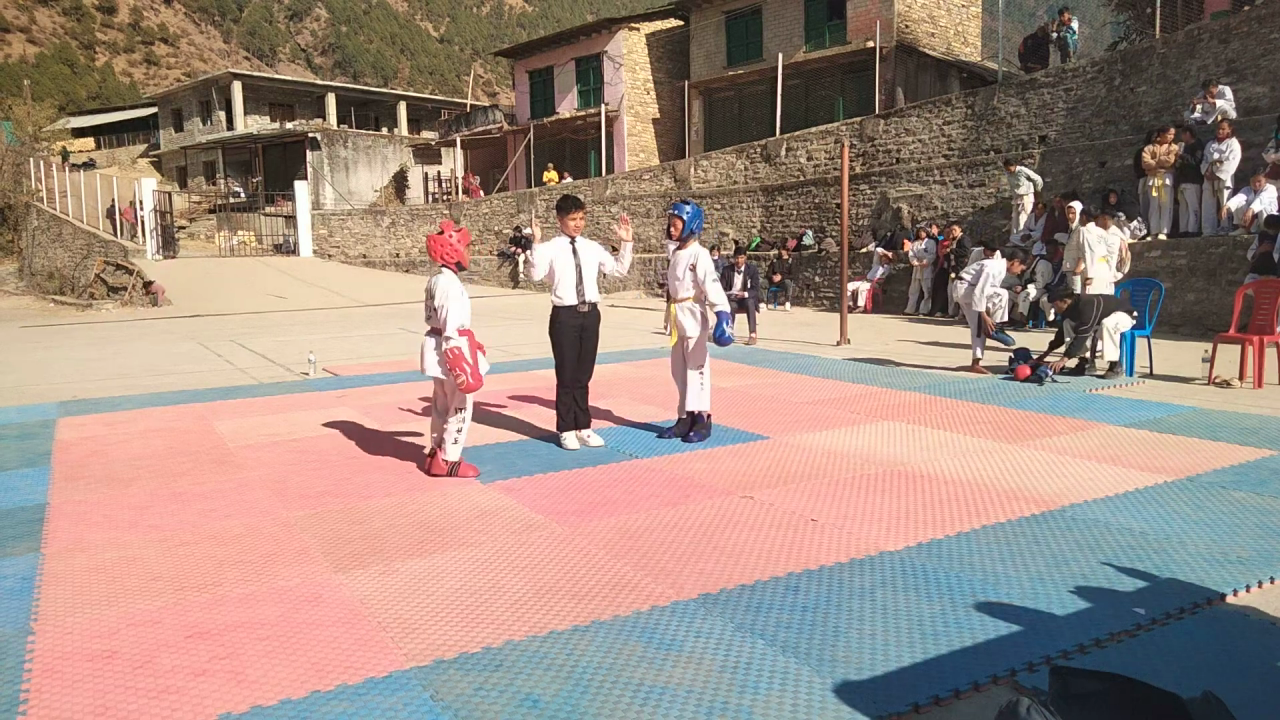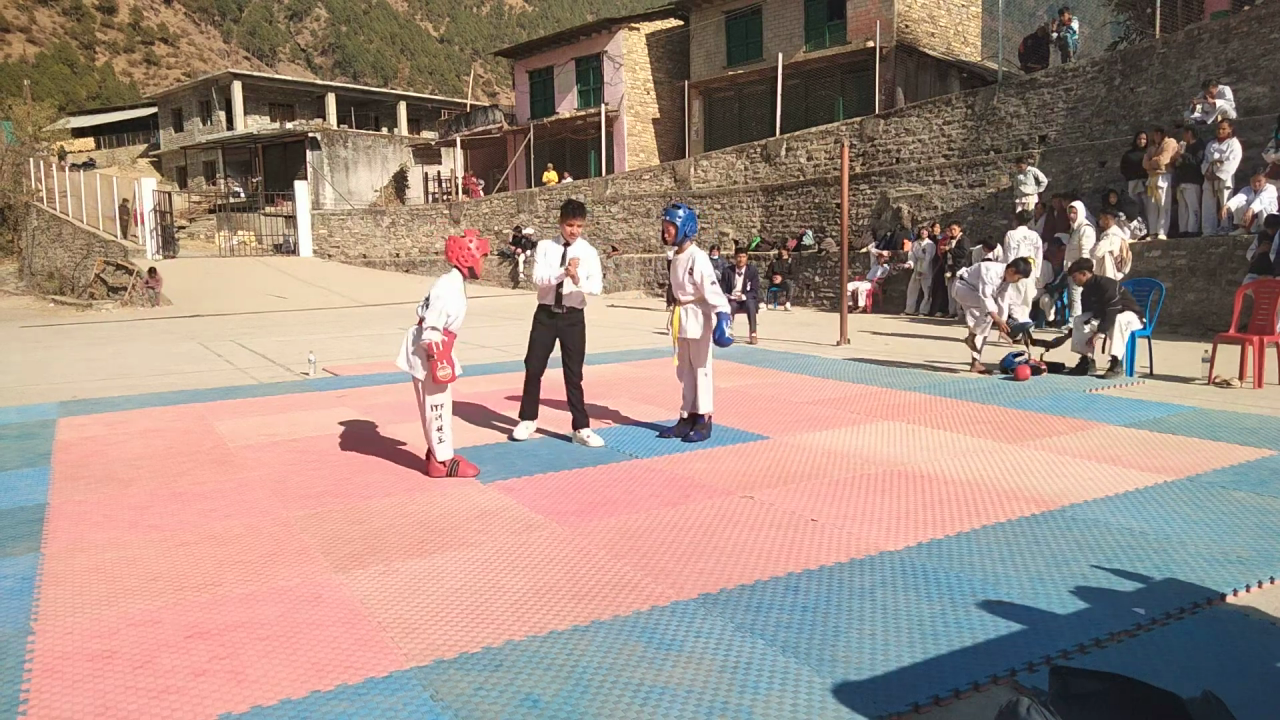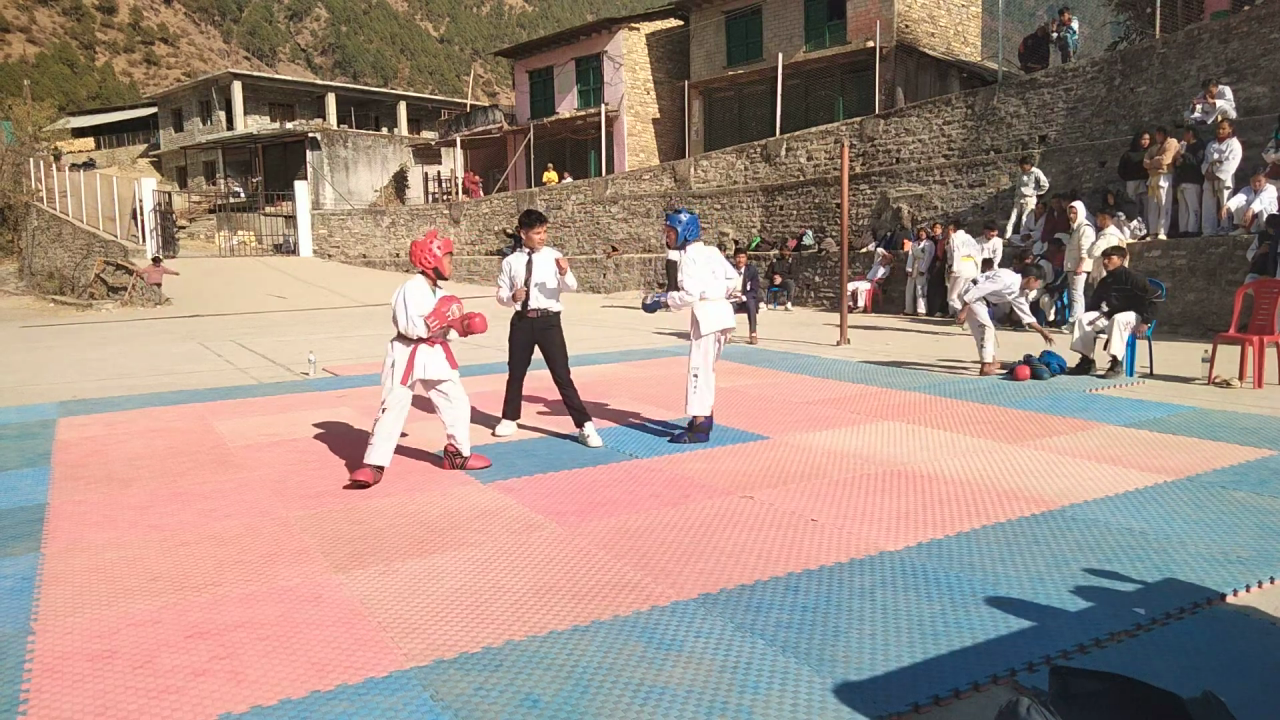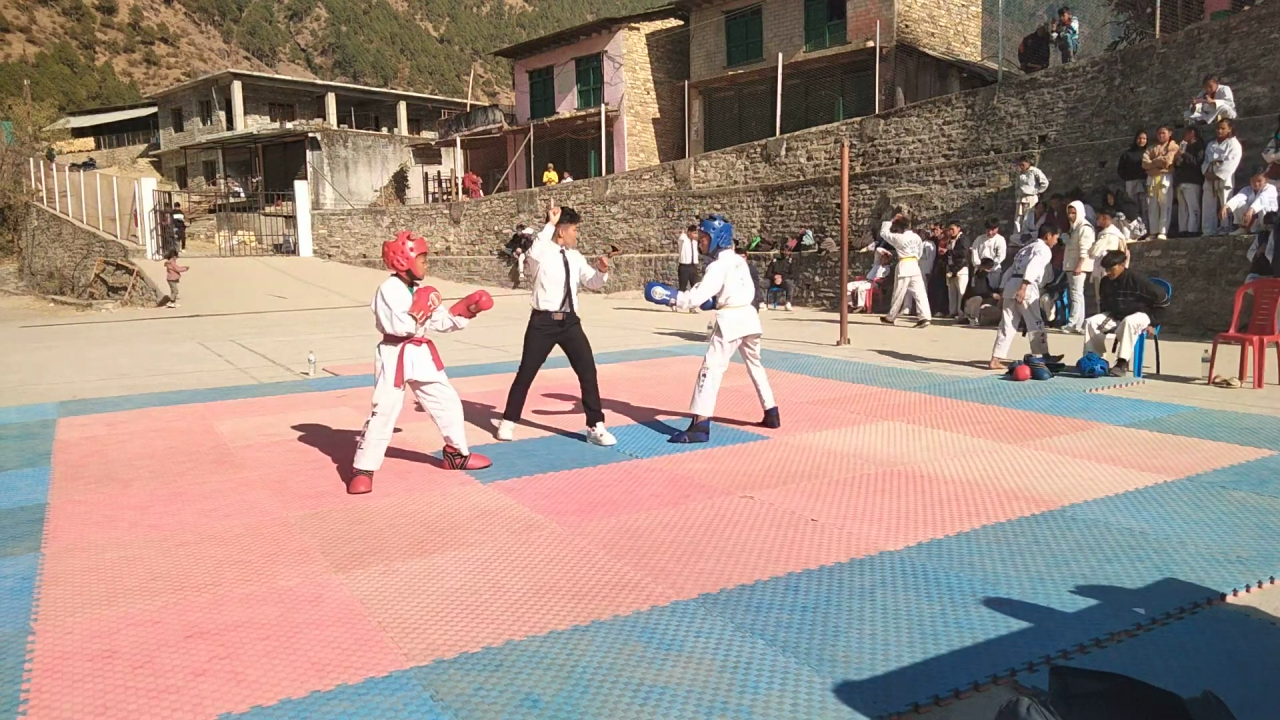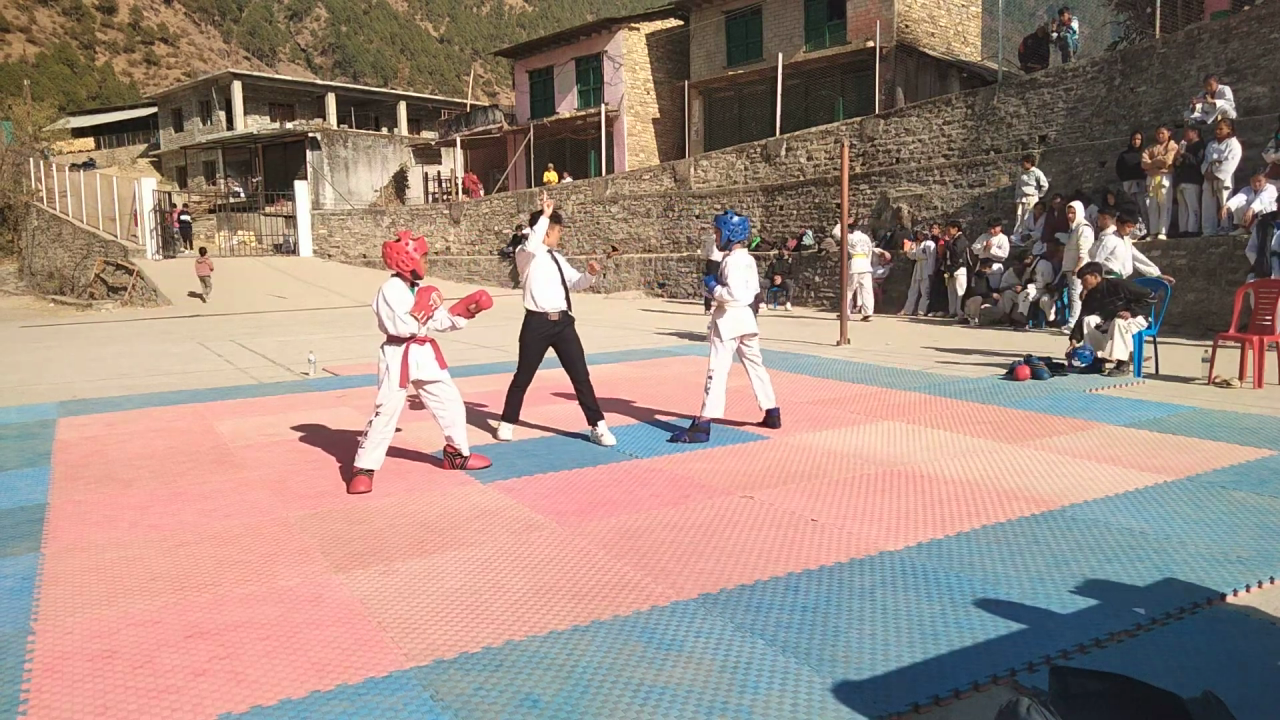
dt=1s
person 1, frame 1
left shoulder: (437, 281)
right shoulder: (449, 286)
right elbow: (450, 332)
left wrist: (470, 342)
right wrist: (461, 365)
left hip: (440, 347)
right hip: (450, 350)
left knee: (444, 406)
right knee: (460, 406)
left ankle: (438, 455)
right ankle: (448, 460)
person 1, frame 2
left shoulder: (453, 282)
right shoulder: (450, 286)
right elbow: (432, 324)
left wrist: (442, 356)
right wrist: (439, 358)
left hip: (428, 346)
right hip: (428, 347)
left knee: (438, 403)
right knee: (437, 403)
left ankle: (439, 452)
right ankle: (442, 460)
person 1, frame 3
left shoulder: (439, 292)
right shoulder: (412, 288)
right elbow: (412, 328)
left wrist: (464, 324)
right wrist: (442, 316)
left hip: (435, 354)
right hip: (407, 355)
left knee: (457, 402)
right knee: (393, 409)
left ankle: (458, 453)
right ankle: (372, 466)
person 1, frame 4
left shoulder: (420, 290)
right shoulder: (388, 290)
left elbow: (442, 321)
right elbow: (398, 326)
left wrist: (467, 310)
right wrist: (421, 308)
left hip: (422, 355)
right hip: (395, 357)
left knee: (448, 403)
right knee: (383, 413)
left ankle: (456, 454)
right ankle: (362, 469)
person 1, frame 5
left shoulder: (420, 289)
right shoulder: (390, 290)
left elbow: (441, 321)
right elbow: (400, 328)
left wrist: (466, 310)
right wrist: (422, 308)
left hip: (425, 354)
right hip: (399, 357)
left knee: (451, 402)
right knee: (386, 413)
left ankle: (457, 454)
right ankle: (363, 469)
person 2, frame 1
left shoulder: (592, 247)
right shoulder: (552, 247)
left elbow: (619, 269)
right elbow: (536, 274)
left wrist: (627, 243)
right wrist: (536, 243)
left hip: (590, 313)
right hip: (565, 315)
left knee: (583, 375)
right knee: (566, 375)
left ankle: (583, 427)
right ankle: (566, 430)
person 2, frame 2
left shoulder: (588, 252)
right shoulder: (545, 247)
left elbow: (597, 287)
right elbow: (538, 279)
left wrist: (578, 280)
right wrist: (563, 272)
left hip: (573, 317)
right hip: (545, 314)
left knee: (573, 375)
right knee: (534, 368)
left ankle: (581, 428)
right ankle: (528, 419)
person 2, frame 3
left shoulder: (554, 256)
right shoulder: (511, 262)
left elbow: (571, 287)
right elbow: (501, 294)
left wrist: (564, 273)
right wrist: (512, 297)
left hip: (548, 320)
right hip: (522, 321)
left knee: (562, 374)
right knee: (516, 373)
left ankle: (584, 426)
right ankle: (509, 419)
person 2, frame 4
left shoulder: (575, 257)
right shoulder: (542, 254)
left elbow: (593, 283)
right elbow: (534, 254)
left wrist: (601, 271)
right wrist: (550, 224)
left hip: (569, 321)
right hip: (542, 321)
left knee: (588, 371)
right knee: (526, 372)
left ankle: (595, 426)
right ankle: (509, 421)
person 2, frame 5
left shoulder: (557, 258)
right shoulder: (526, 255)
left elbow: (576, 283)
right elbow: (531, 245)
left wrist: (590, 274)
right wrist: (545, 215)
left hip: (563, 322)
right hip: (537, 323)
left knee: (580, 374)
right knee: (524, 375)
left ankle: (598, 426)
right ankle: (507, 423)
person 3, frame 1
left shoulder: (699, 254)
right shoulder: (676, 252)
left elbow: (712, 286)
left wrist: (723, 316)
left hip: (694, 315)
right hip: (678, 316)
left knee: (696, 367)
right knee: (679, 370)
left ankle: (702, 420)
right ankle: (686, 418)
person 3, frame 2
left shoulder: (697, 257)
right shoulder: (677, 256)
left elbow: (712, 289)
left wrist: (723, 317)
left hip: (698, 317)
right hip: (682, 318)
left knee: (701, 369)
right knee: (684, 370)
left ankle: (703, 421)
right ankle: (687, 418)
person 3, frame 3
left shoulder: (689, 257)
right shoulder: (712, 251)
left elbow: (689, 295)
right elbow: (732, 278)
left wrist: (661, 299)
left hip: (706, 314)
right hip: (723, 310)
left knee: (699, 368)
right knee: (705, 368)
left ankle: (700, 425)
right ankle: (705, 416)
person 3, frame 4
left shoulder: (718, 266)
right shoulder: (739, 260)
left elbow: (699, 296)
left wrist: (671, 297)
right wrist: (718, 298)
left hip: (730, 320)
right hip: (749, 316)
left knee: (711, 369)
right knee: (755, 365)
left ankle: (700, 425)
right ankle: (771, 414)
person 3, frame 5
left shoulder: (731, 260)
right shoulder: (749, 260)
left elbow: (733, 293)
left wrist: (713, 288)
left hip: (728, 318)
right hip: (746, 316)
left knee: (717, 370)
right knee: (755, 365)
left ankle: (703, 425)
right ankle: (772, 414)
